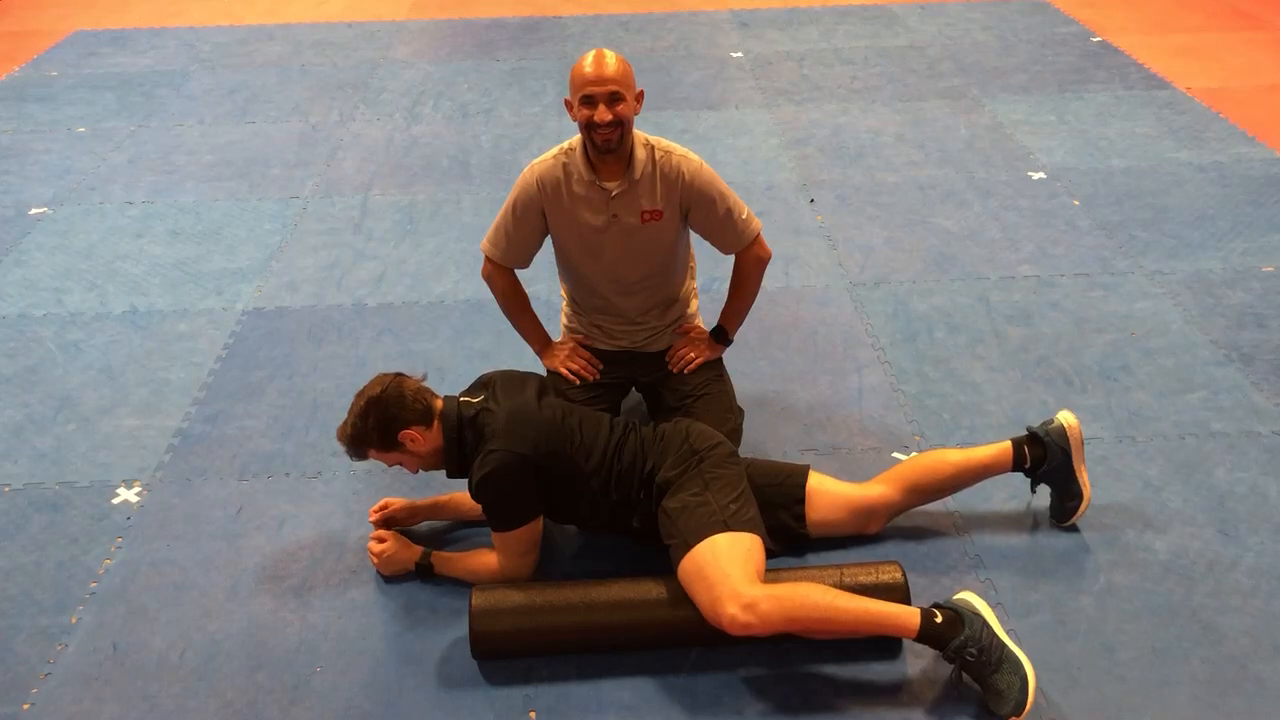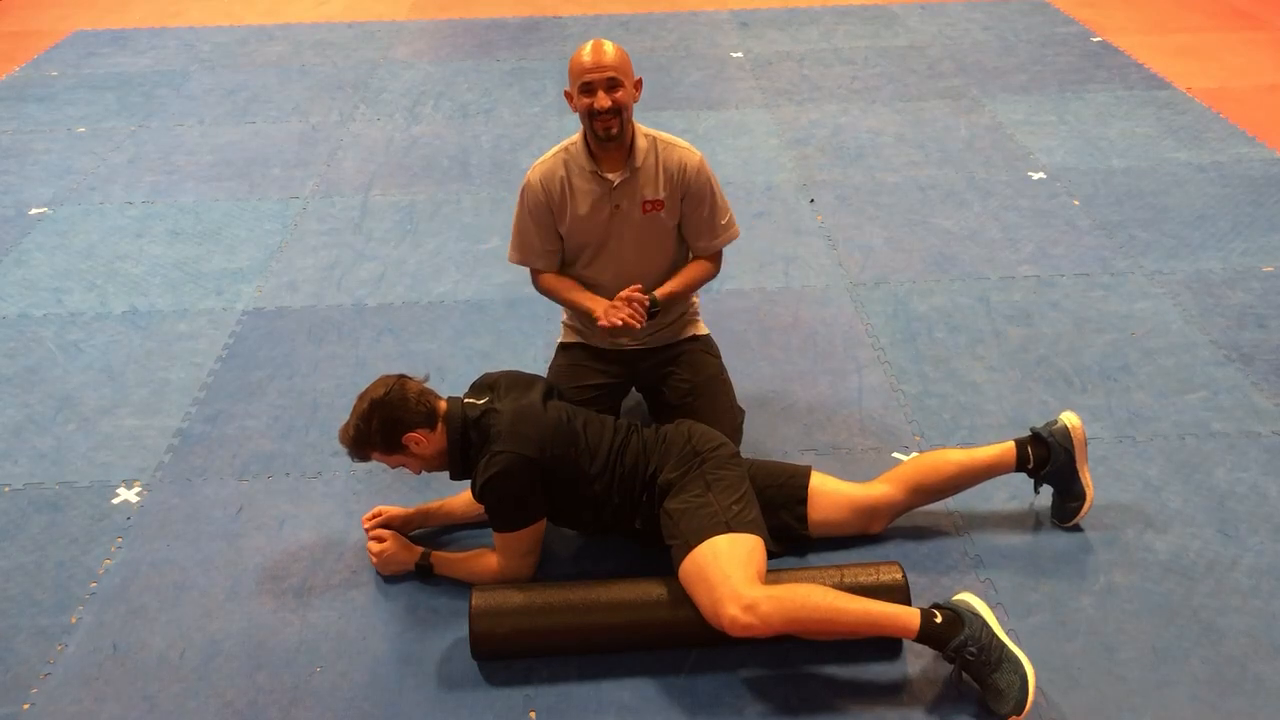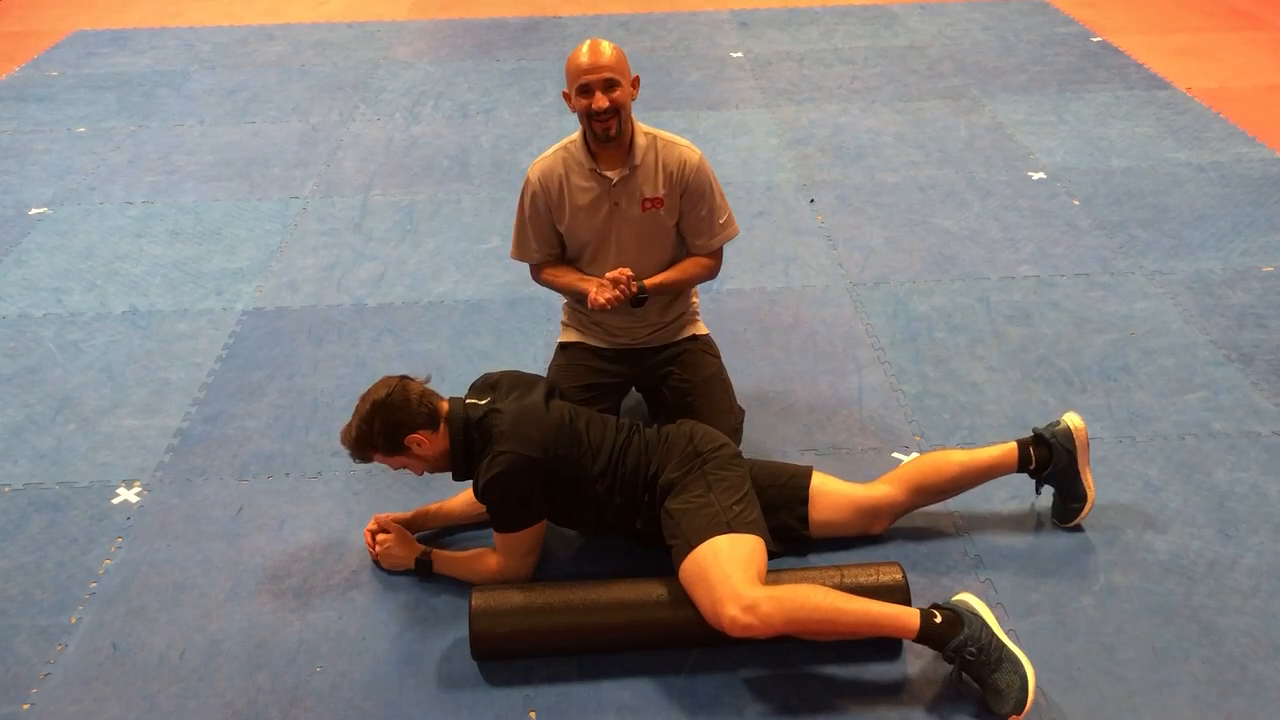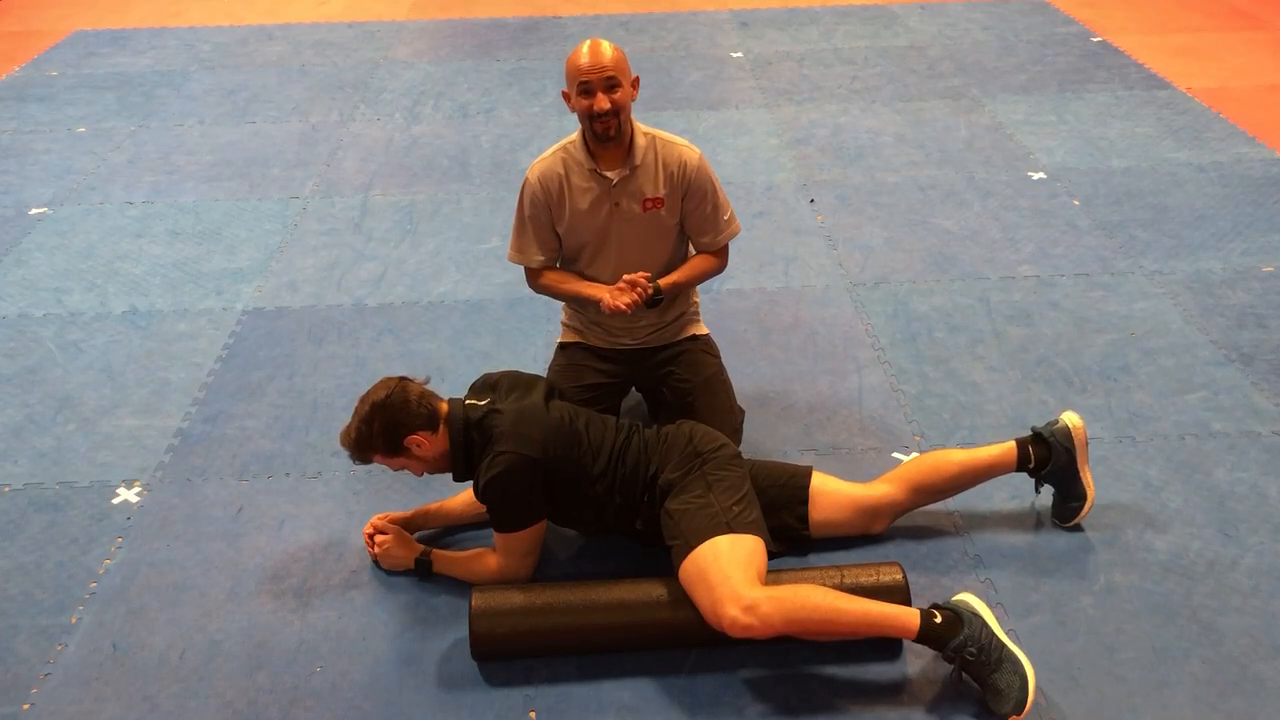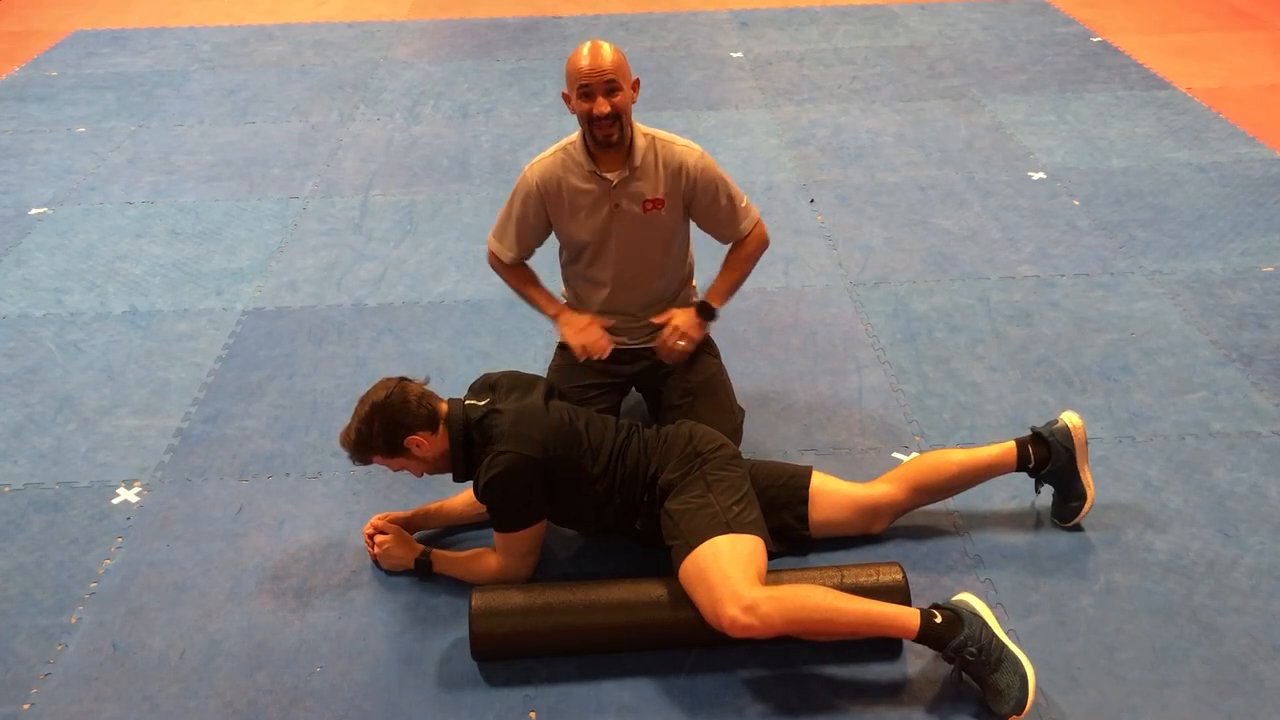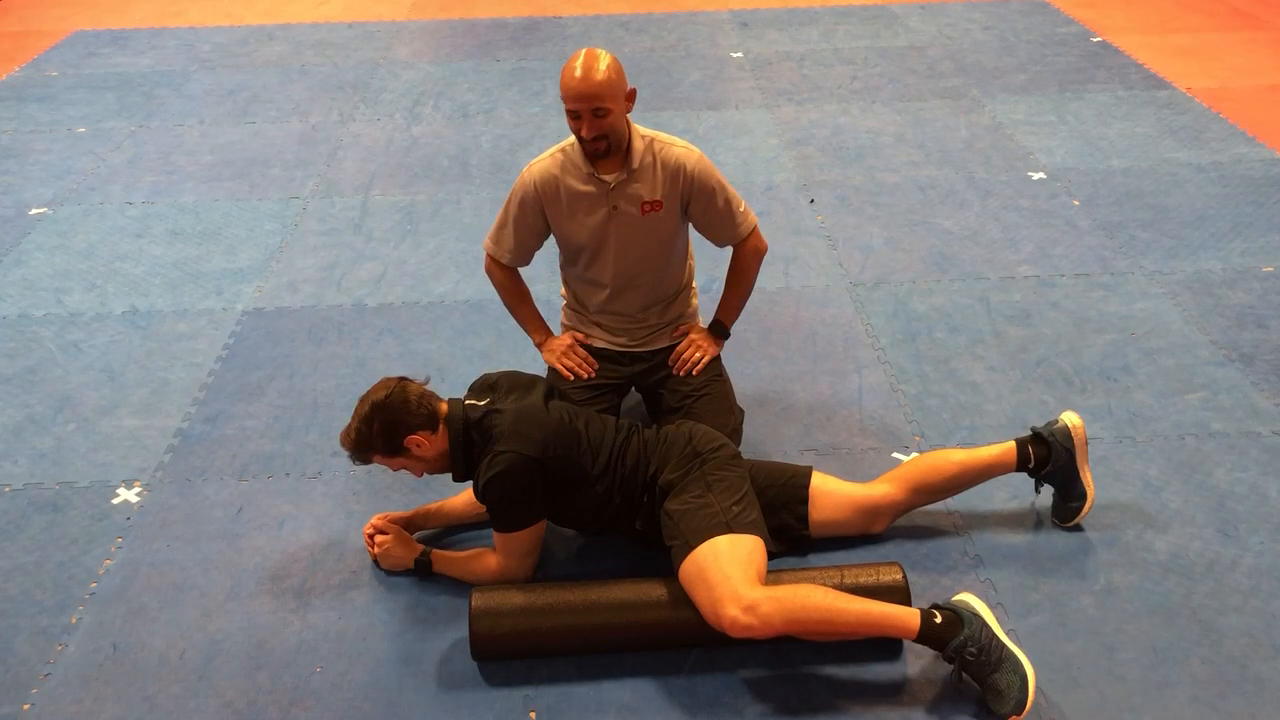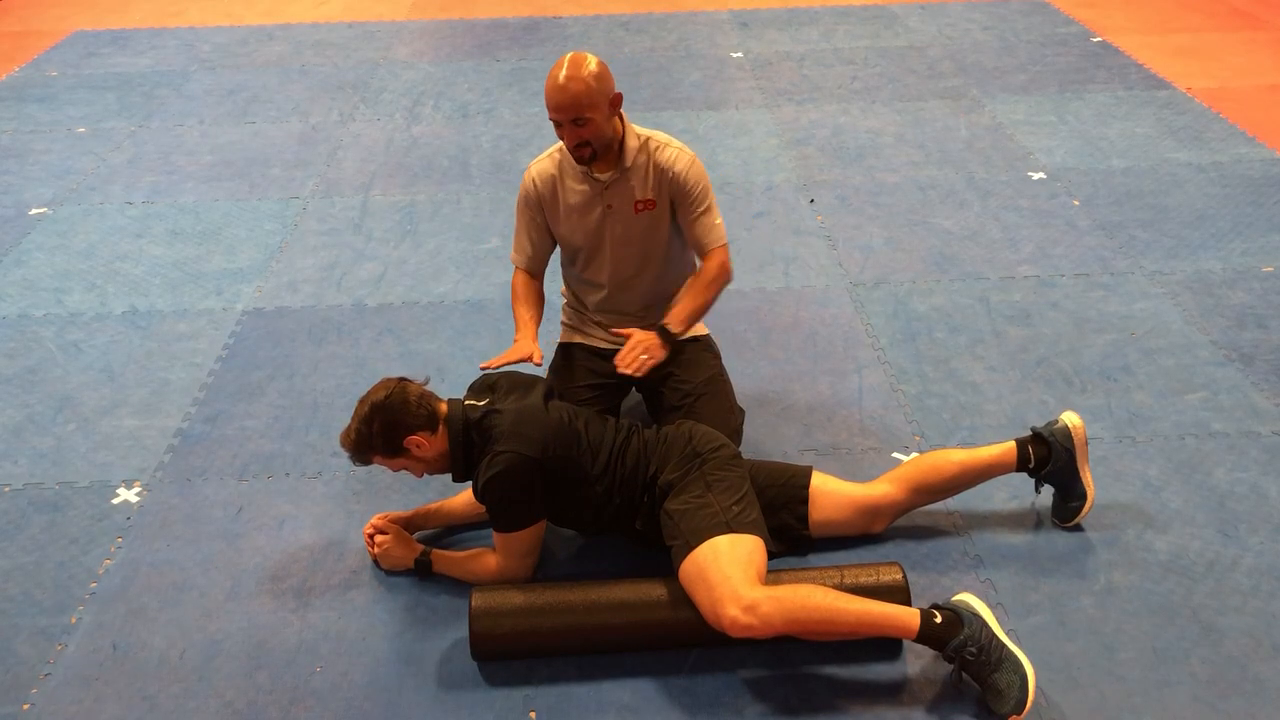
dt=0.7s
person 1, frame 1
left shoulder: (497, 453)
right shoulder: (482, 392)
left elbow: (515, 564)
left wrist: (417, 559)
right wrist: (420, 509)
left hip: (683, 475)
right hip: (688, 457)
left knee: (740, 609)
right knee: (874, 505)
left ankle: (944, 625)
right ankle: (1037, 448)
person 1, frame 2
left shoulder: (503, 457)
right shoulder: (485, 394)
left elbow: (514, 564)
left wrist: (416, 561)
right wrist: (414, 516)
left hip: (685, 477)
right hip: (691, 457)
left knee: (741, 611)
right knee: (877, 504)
left ankle: (942, 625)
right ankle: (1039, 449)
person 1, frame 3
left shoulder: (507, 456)
right shoulder: (486, 393)
left elbow: (513, 564)
left wrist: (418, 559)
right wrist: (414, 518)
left hip: (686, 476)
right hip: (691, 459)
left knee: (740, 611)
right knee: (877, 505)
left ankle: (941, 625)
right ankle: (1041, 449)
person 1, frame 4
left shoulder: (506, 456)
right shoulder: (485, 394)
left elbow: (513, 565)
left wrist: (418, 559)
right wrist: (413, 518)
left hip: (686, 477)
right hip: (692, 459)
left knee: (740, 611)
right knee: (878, 504)
left ankle: (942, 625)
right ankle: (1040, 449)
person 1, frame 5
left shoulder: (507, 456)
right shoulder: (485, 394)
left elbow: (513, 565)
left wrist: (418, 559)
right wrist: (414, 517)
left hip: (686, 476)
right hip: (690, 460)
left knee: (740, 611)
right knee: (877, 504)
left ankle: (942, 625)
right ankle: (1040, 448)
person 1, frame 6
left shoulder: (506, 454)
right shoulder: (485, 393)
left elbow: (513, 565)
left wrist: (418, 558)
right wrist: (414, 517)
left hip: (687, 478)
right hip: (691, 459)
left knee: (740, 611)
right knee: (878, 504)
left ankle: (943, 625)
right ankle: (1041, 448)
person 1, frame 7
left shoulder: (506, 456)
right shoulder: (485, 392)
left elbow: (513, 565)
left wrist: (419, 560)
right wrist: (413, 517)
left hip: (686, 476)
right hip: (689, 460)
left knee: (740, 612)
right knee: (877, 505)
left ankle: (942, 626)
right ankle: (1040, 448)
person 2, frame 1
left shoulder: (682, 171)
right shoulder: (543, 179)
left elbow: (755, 252)
right elbow: (496, 268)
left wrist: (721, 337)
right wrist: (544, 346)
left hip: (674, 339)
right hip: (588, 343)
left ankle: (657, 397)
right ankle: (621, 393)
person 2, frame 2
left shoulder: (683, 163)
right shoulder: (545, 178)
left elbow: (709, 259)
right elbow: (543, 273)
left wrist: (651, 301)
right wrist: (599, 306)
left hip: (674, 334)
right hip: (589, 339)
left ankle: (654, 393)
right ankle: (623, 393)
person 2, frame 3
left shoulder: (683, 162)
right shoulder: (546, 175)
left elbow: (708, 259)
right elbow: (542, 264)
left wrist: (641, 288)
right wrist: (592, 285)
left hip: (674, 333)
right hip: (589, 338)
left ankle: (653, 391)
right ankle: (627, 388)
person 2, frame 4
left shoulder: (683, 161)
right shoulder: (546, 176)
left elbow: (715, 253)
right elbow: (538, 273)
left wrist: (657, 288)
right wrist: (603, 293)
left hip: (674, 333)
right hip: (588, 339)
left ankle: (653, 392)
right ankle: (625, 390)
person 2, frame 5
left shoulder: (684, 162)
right shoulder: (545, 176)
left elbow: (754, 236)
right elbow: (502, 258)
left wrist: (703, 310)
right wrist: (561, 316)
left hip: (672, 333)
right hip: (590, 338)
left ankle: (655, 393)
right ankle: (619, 392)
person 2, frame 6
left shoulder: (681, 164)
right shoulder: (542, 178)
left elbow: (751, 245)
right elbow: (499, 262)
left wrist: (718, 330)
right wrist: (543, 338)
left hip: (672, 338)
right hip: (588, 342)
left ankle: (653, 393)
right ankle: (624, 390)
person 2, frame 7
left shoulder: (674, 163)
right shoulder: (542, 178)
left elbow: (717, 264)
right elbow: (528, 270)
left wrist: (662, 333)
right wrist: (526, 336)
left hip: (672, 333)
right hip: (589, 337)
left ankle: (653, 393)
right ankle: (621, 394)
